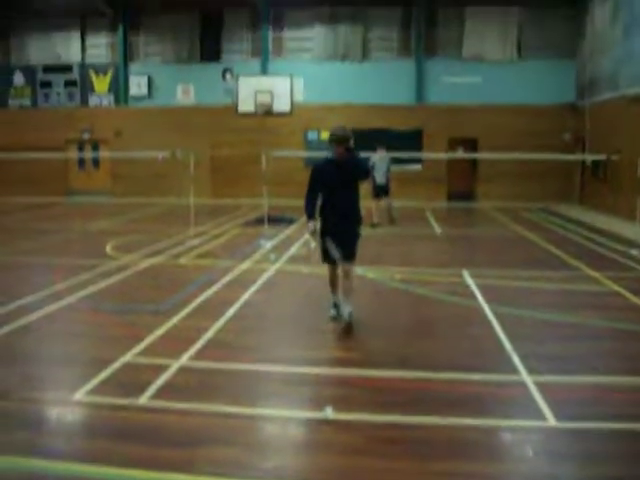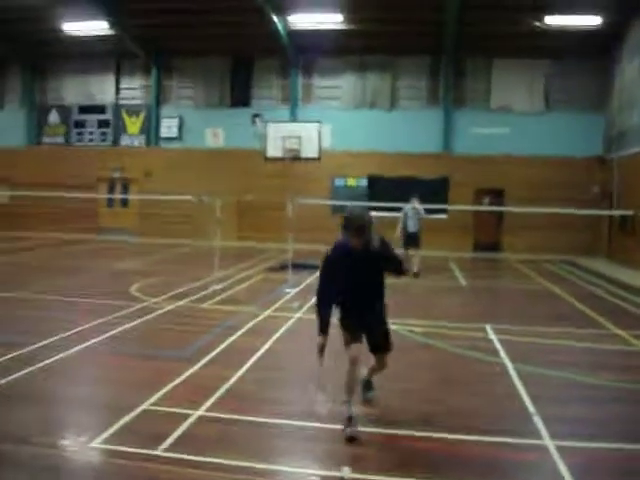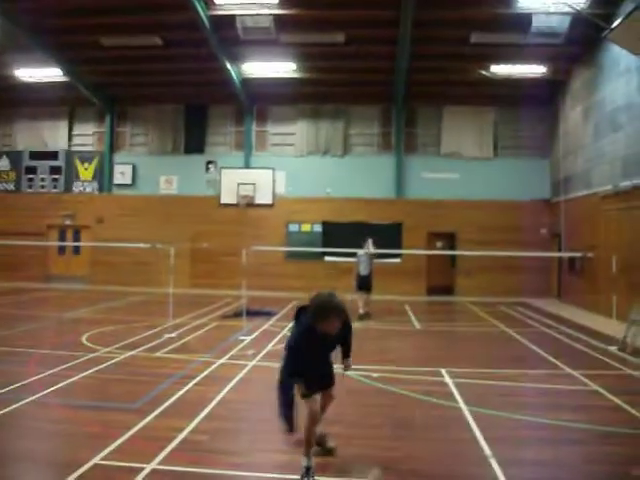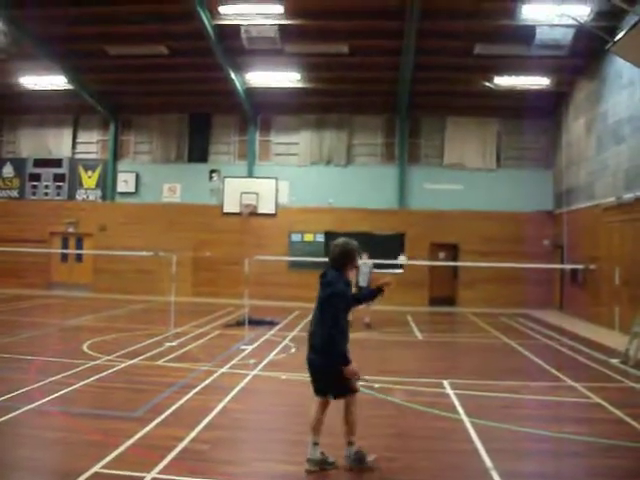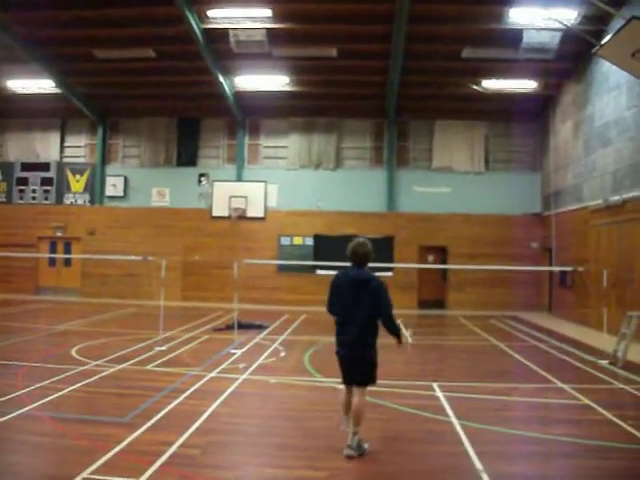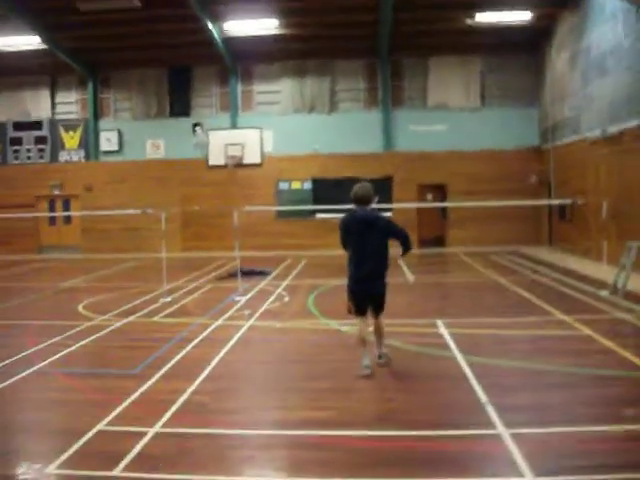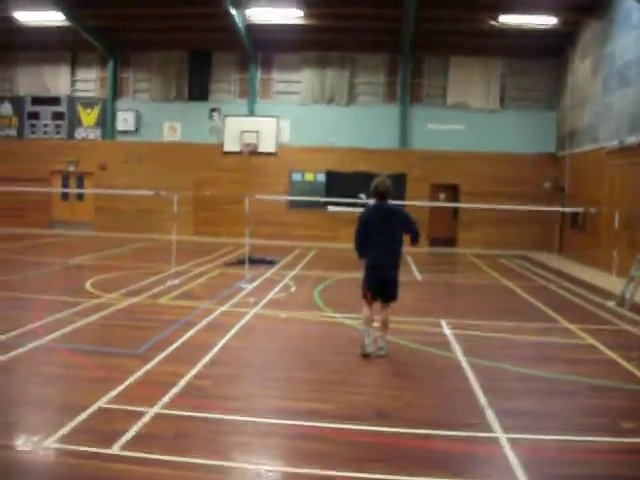
dt=0.7s
person 1, frame 1
left shoulder: (354, 163)
right shoulder: (321, 167)
left elbow: (365, 173)
right elbow: (311, 194)
left wrist: (351, 151)
right wrist: (311, 219)
left hip: (350, 224)
right hip: (328, 225)
left knee: (346, 269)
right knee: (332, 268)
left ankle: (347, 311)
right ankle: (335, 300)
person 1, frame 2
left shoulder: (378, 246)
right shoulder: (334, 256)
left elbow: (400, 269)
right elbow: (324, 295)
left wrist: (381, 251)
right wrist: (323, 332)
left hip: (374, 310)
right hip: (350, 313)
left knee: (381, 362)
right knee: (354, 357)
left ankle: (368, 377)
right ankle: (349, 415)
person 1, frame 3
left shoulder: (340, 318)
right shoulder: (300, 335)
left elbow: (346, 333)
right elbow: (286, 381)
left wrist: (346, 356)
right wrist: (290, 427)
left hip: (322, 359)
right hip: (303, 367)
left knee: (328, 397)
right knee: (313, 411)
left ankle: (315, 435)
right ankle: (307, 465)
person 1, frame 4
left shoulder: (334, 281)
right shoulder: (337, 288)
left elbow: (352, 299)
right elbow: (333, 330)
left wrist: (377, 290)
right wrist: (346, 362)
left hip: (316, 354)
right hip: (331, 356)
left knee: (322, 401)
right knee: (350, 399)
left ankle: (314, 455)
right ankle: (352, 453)
person 1, frame 5
left shoulder: (338, 279)
right shoulder: (375, 284)
left elbow: (331, 309)
right elbow: (386, 315)
right wrist: (397, 335)
left hip: (343, 344)
right hip: (364, 346)
left knee: (348, 389)
right knee: (359, 392)
left ankle: (350, 434)
right ankle: (353, 442)
person 1, frame 6
left shoulder: (346, 222)
right shoulder: (382, 221)
right elbow: (404, 237)
right wrist: (404, 251)
left hip: (356, 279)
right hip: (377, 279)
left knee: (362, 320)
right knee: (377, 317)
left ankle: (366, 363)
right ankle: (381, 353)
person 1, frame 7
left shoulder: (366, 215)
right shoulder: (400, 214)
left elbow: (359, 241)
right elbow: (415, 234)
left wrist: (363, 256)
right wrist: (413, 241)
left hip: (372, 267)
right hip: (391, 269)
left knee: (368, 304)
right knee: (385, 307)
left ankle: (368, 343)
right ankle: (381, 345)
